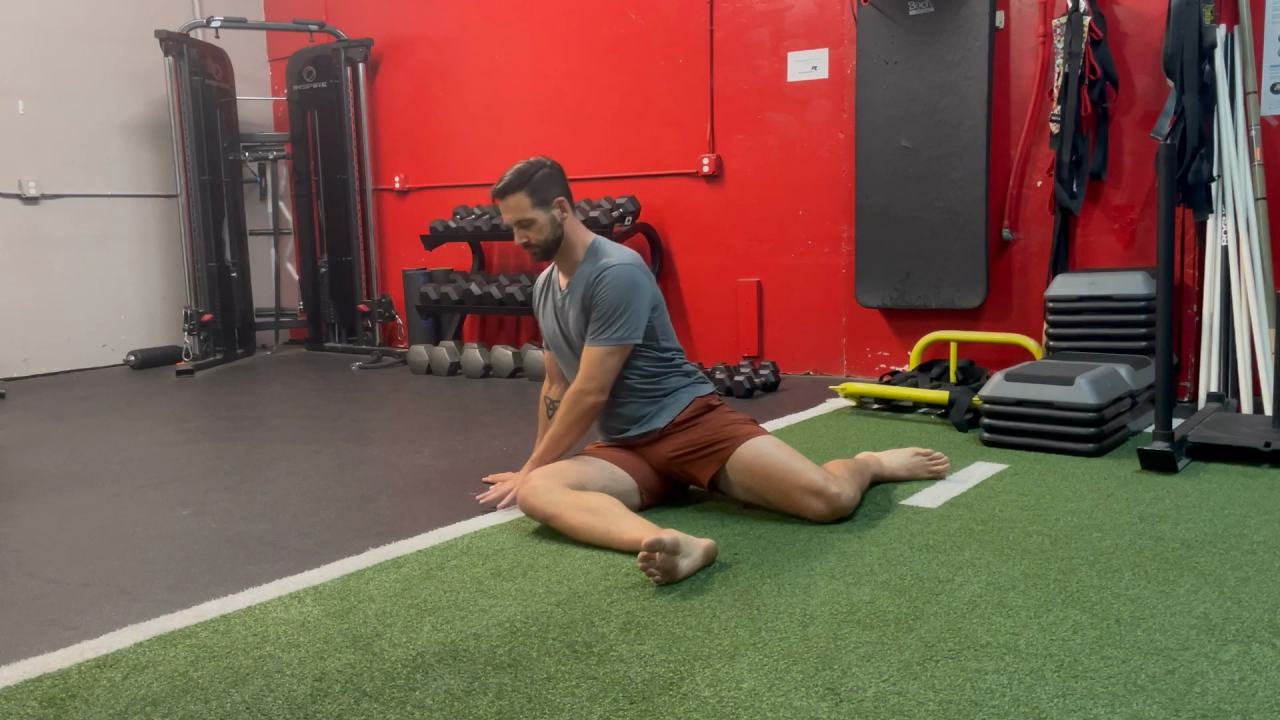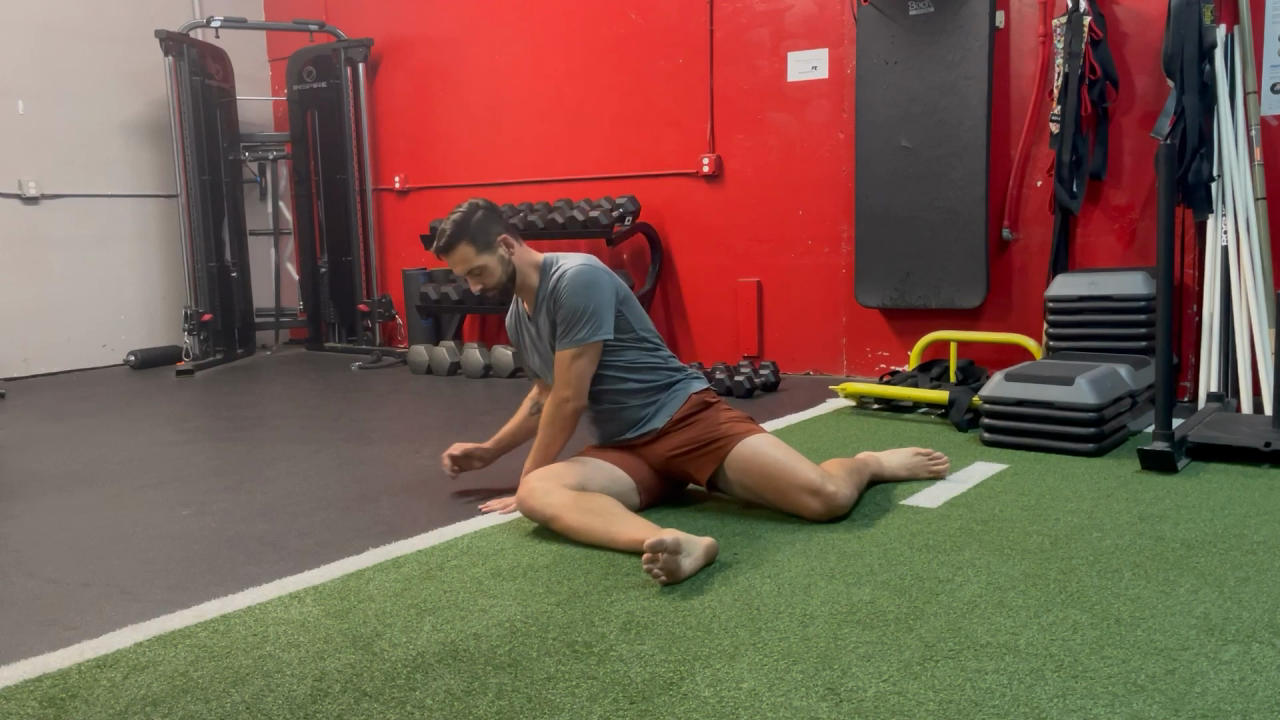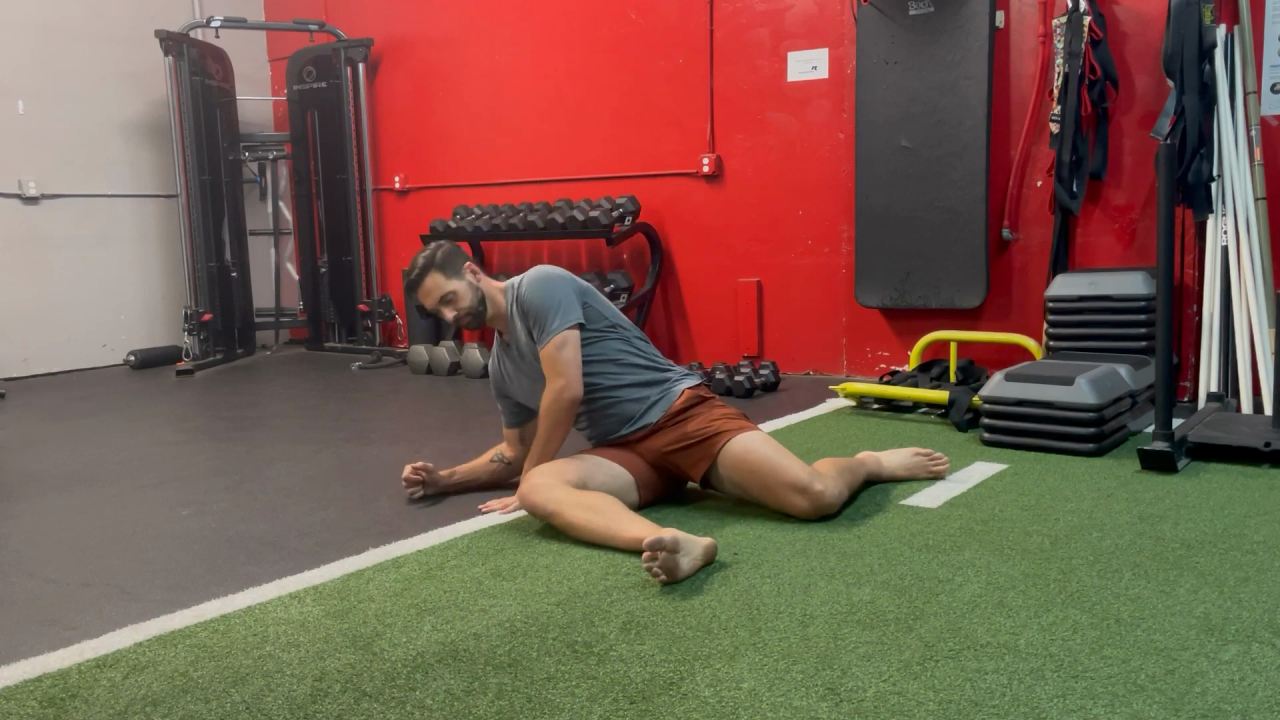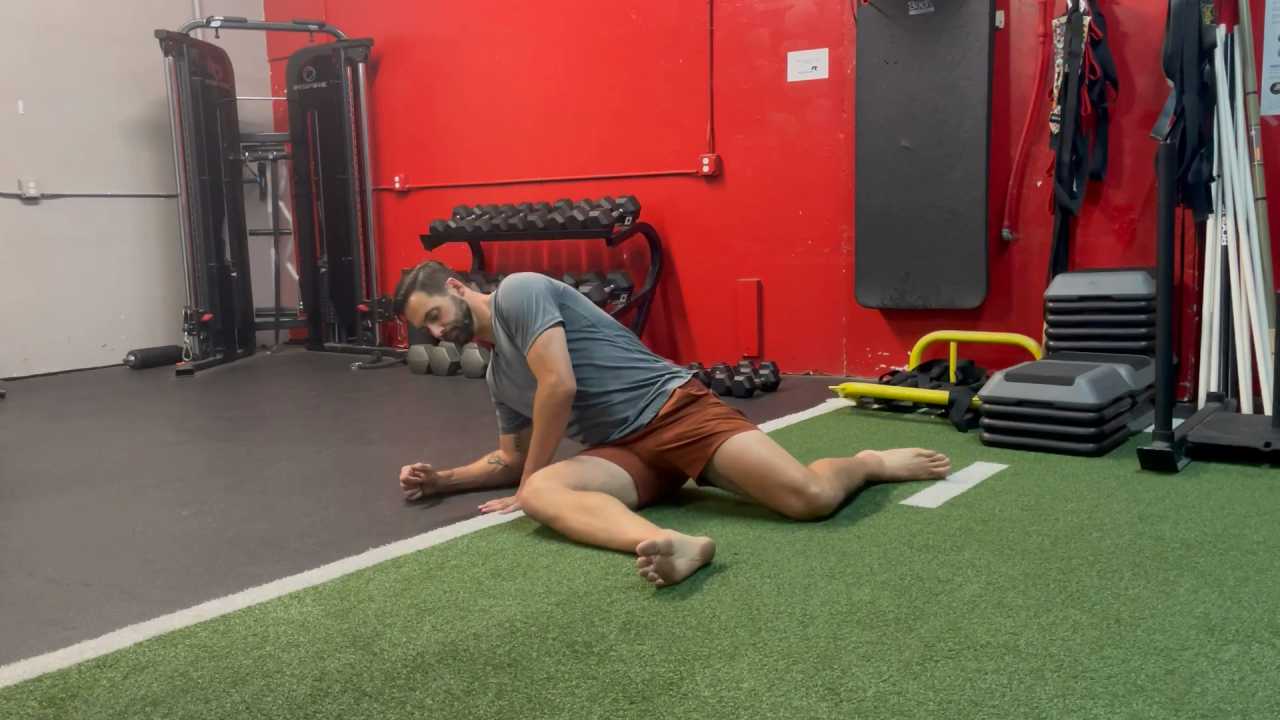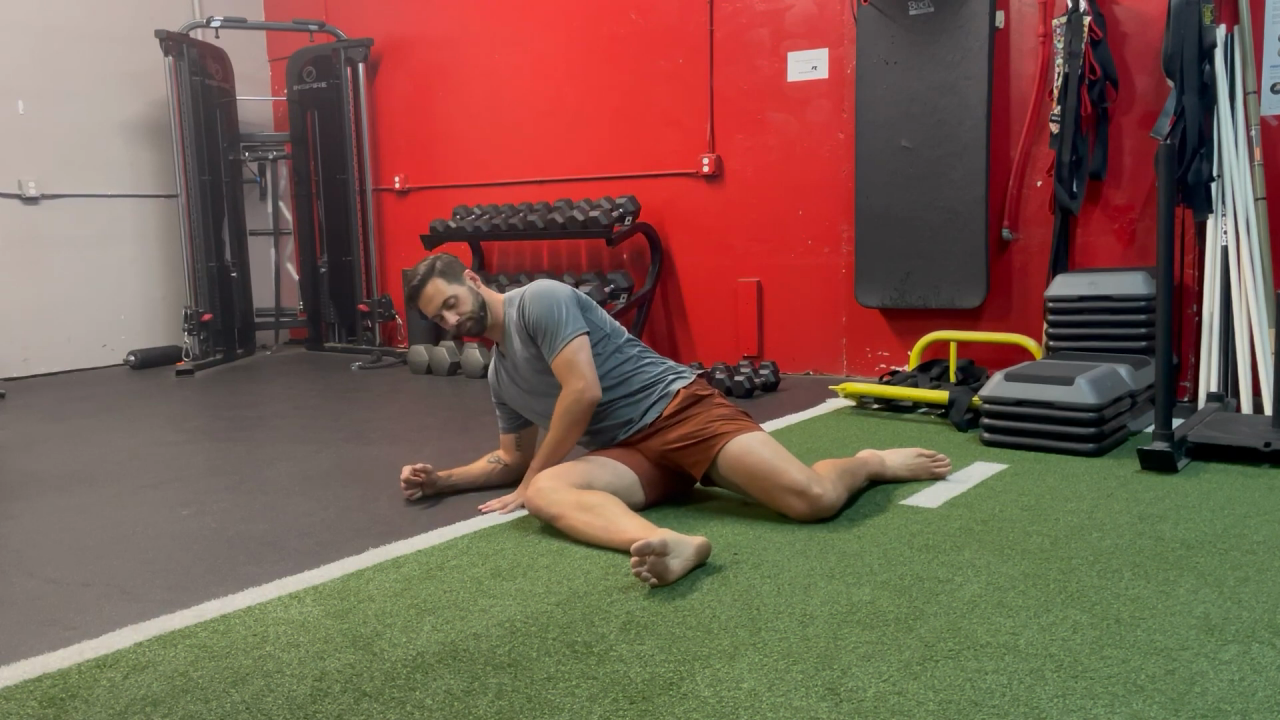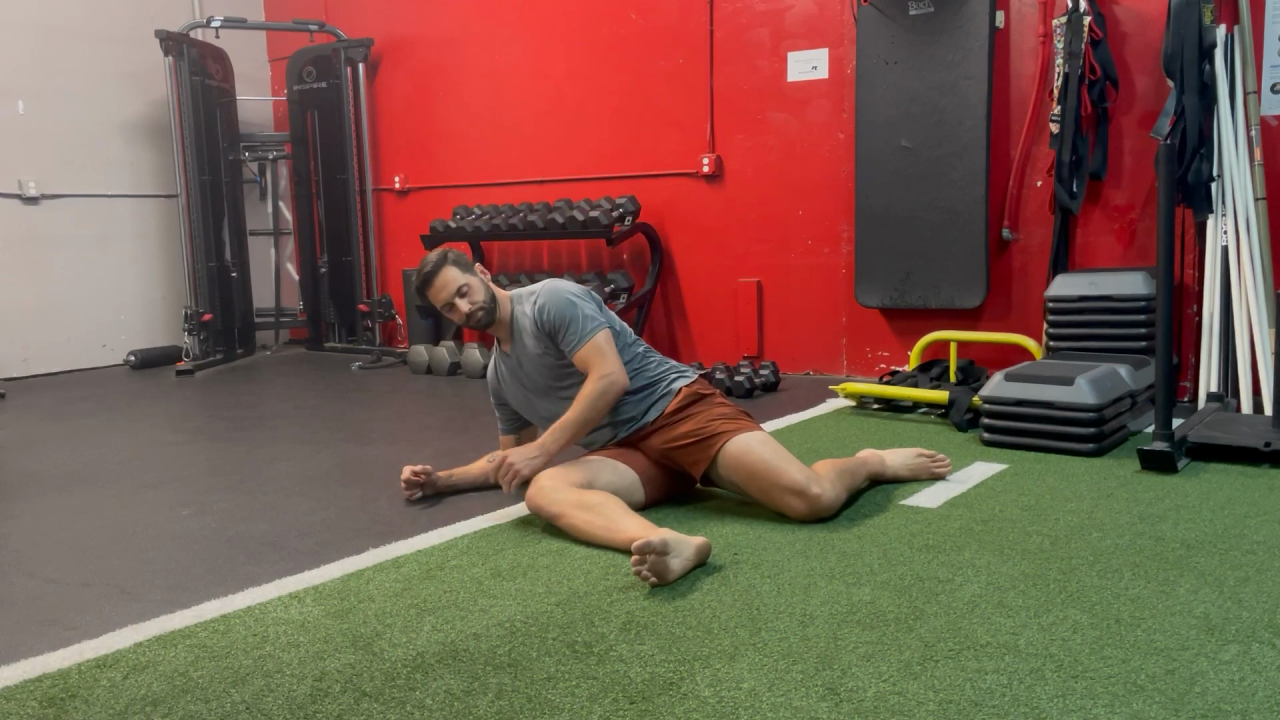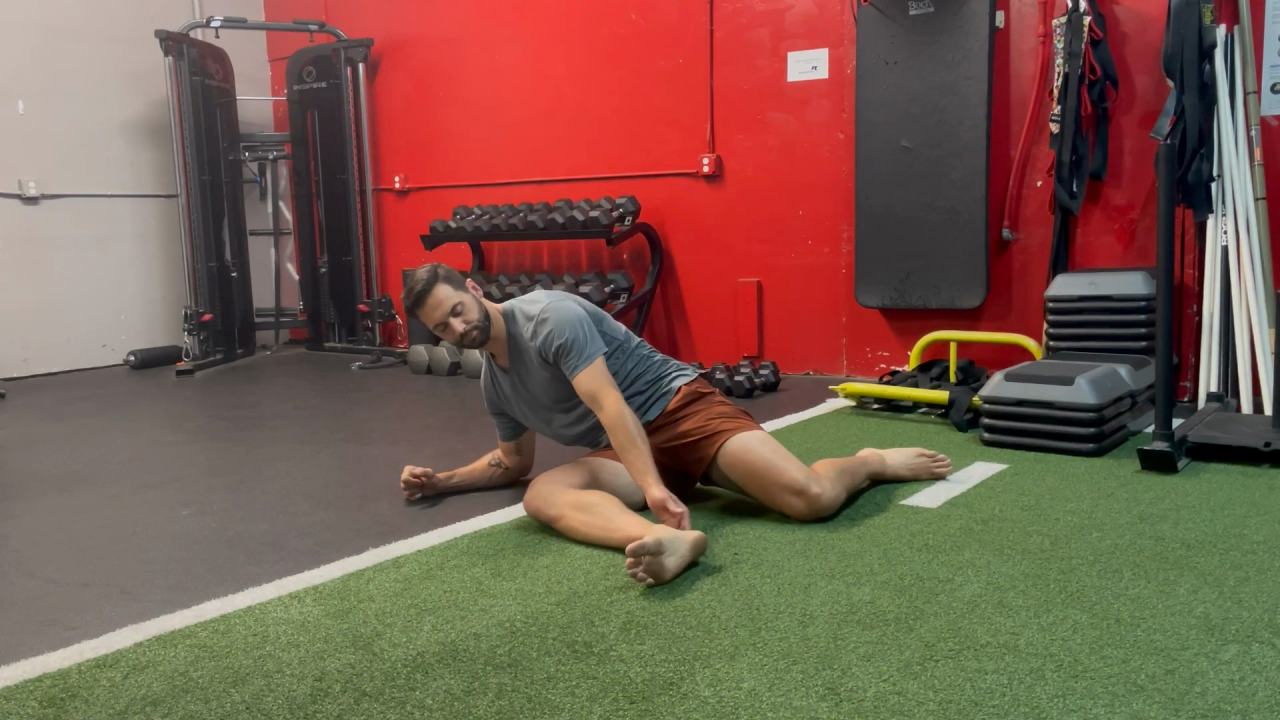
dt=0.5s
person 1, frame 1
left shoulder: (618, 273)
right shoulder: (544, 287)
left elbow: (591, 393)
right elbow: (556, 386)
left wrist: (533, 466)
right wrist: (530, 472)
left hip: (690, 420)
right hip: (629, 449)
left knee: (831, 498)
right knee: (535, 494)
left ankle: (874, 464)
right ankle: (672, 543)
person 1, frame 2
left shoulder: (578, 279)
right shoulder: (516, 315)
left elbow: (570, 400)
right elbow: (545, 394)
left wrist: (526, 474)
right wrist: (487, 450)
left hip: (686, 417)
right hip: (625, 449)
left knee: (825, 497)
right knee: (537, 495)
left ankle: (872, 463)
right ankle: (674, 544)
person 1, frame 3
left shoulder: (539, 285)
right shoulder: (501, 366)
left elbow: (566, 391)
right elbow: (514, 451)
left wrist: (530, 473)
right wrist: (446, 478)
left hip: (681, 412)
right hip: (626, 451)
left knee: (815, 496)
right knee: (538, 490)
left ankle: (871, 464)
right ankle: (670, 542)
person 1, frame 4
left shoulder: (517, 291)
right shoulder: (498, 373)
left elbow: (559, 386)
right elbow: (512, 458)
left wrist: (528, 480)
right wrist: (441, 480)
left hip: (675, 408)
right hip: (623, 449)
left knee: (811, 497)
right knee: (542, 493)
left ankle: (869, 463)
right ankle: (672, 545)
person 1, frame 5
left shoulder: (540, 300)
right shoulder: (499, 376)
left elbow: (583, 393)
right elbow: (512, 458)
left wrist: (531, 479)
right wrist: (440, 479)
left hip: (678, 410)
right hip: (628, 452)
left knee: (814, 498)
right knee: (546, 493)
left ankle: (873, 463)
right ankle: (664, 544)
person 1, frame 6
left shoulder: (552, 300)
right shoulder: (499, 375)
left elbow: (610, 378)
right elbow: (509, 460)
left wrist: (542, 450)
right wrist: (440, 479)
left hip: (679, 408)
right hip: (627, 453)
left knee: (813, 497)
right knee: (544, 491)
left ankle: (873, 463)
right ankle: (668, 543)
person 1, frame 7
left shoulder: (549, 317)
right shoulder: (493, 382)
left elbow: (610, 405)
right elbow: (514, 461)
left wrist: (654, 489)
right wrist: (441, 480)
left hip: (679, 406)
right hip: (623, 450)
left knee: (812, 497)
right knee: (540, 495)
left ankle: (872, 463)
right ankle: (667, 540)
